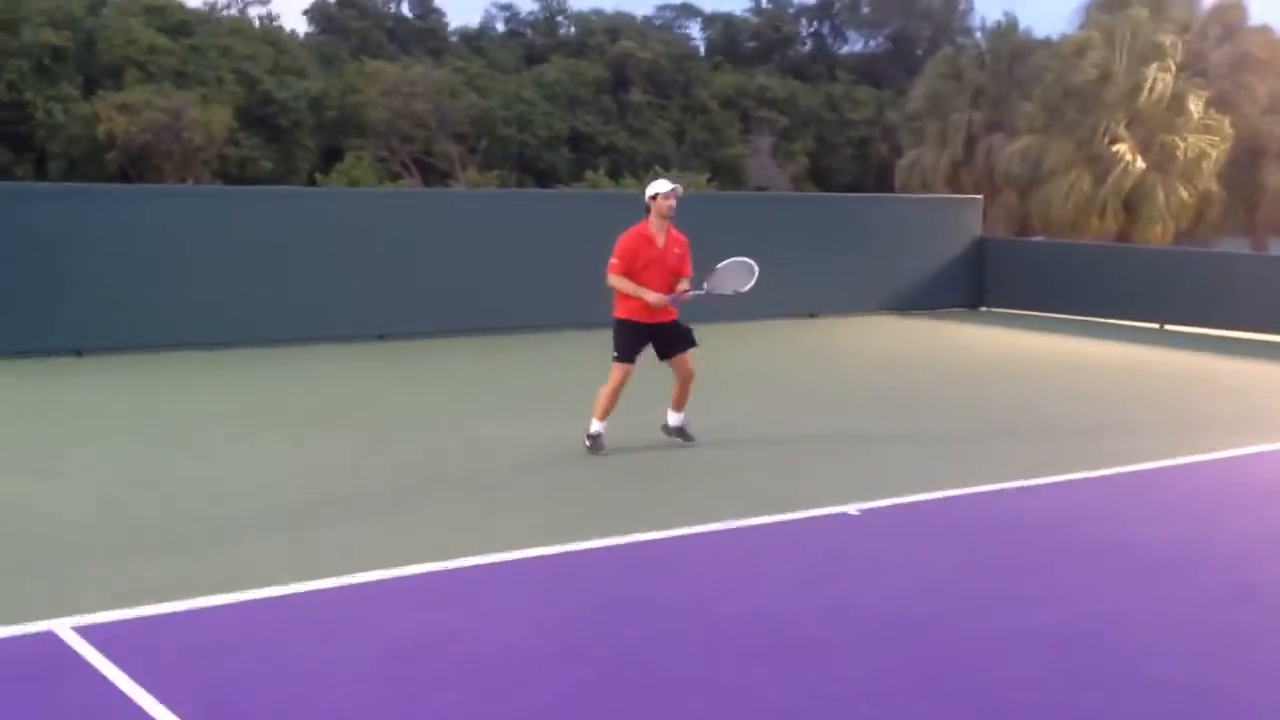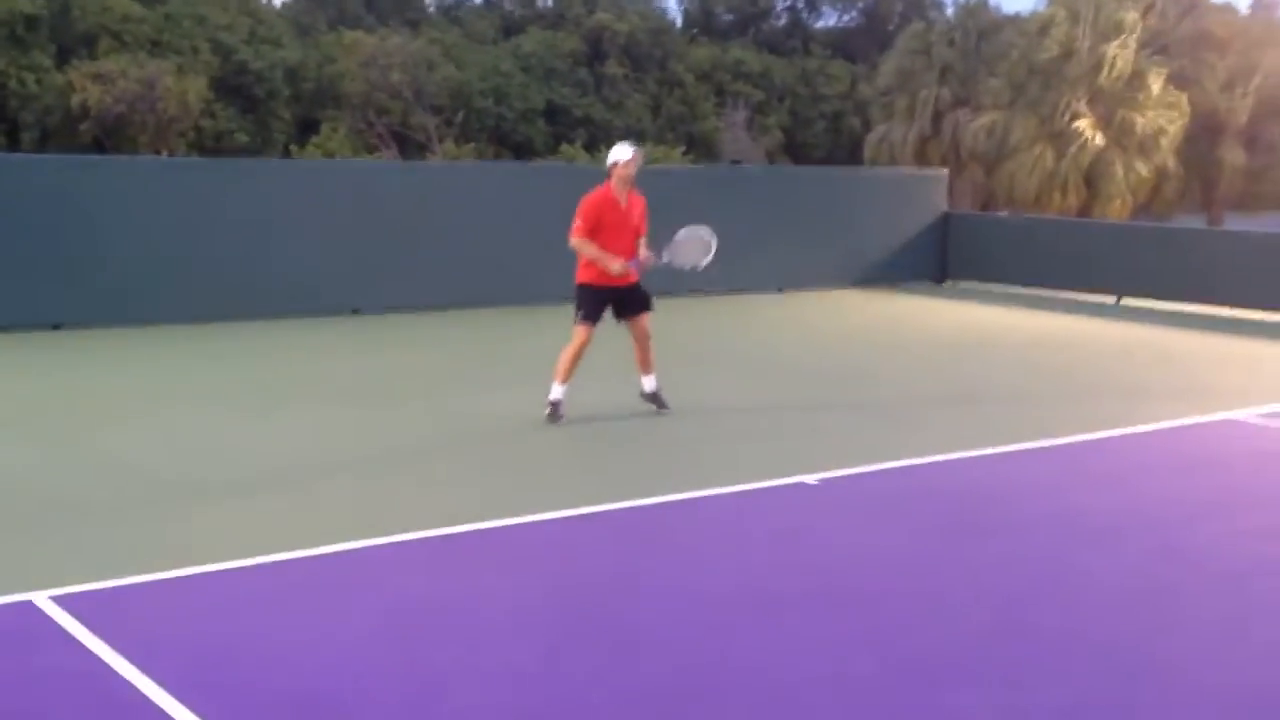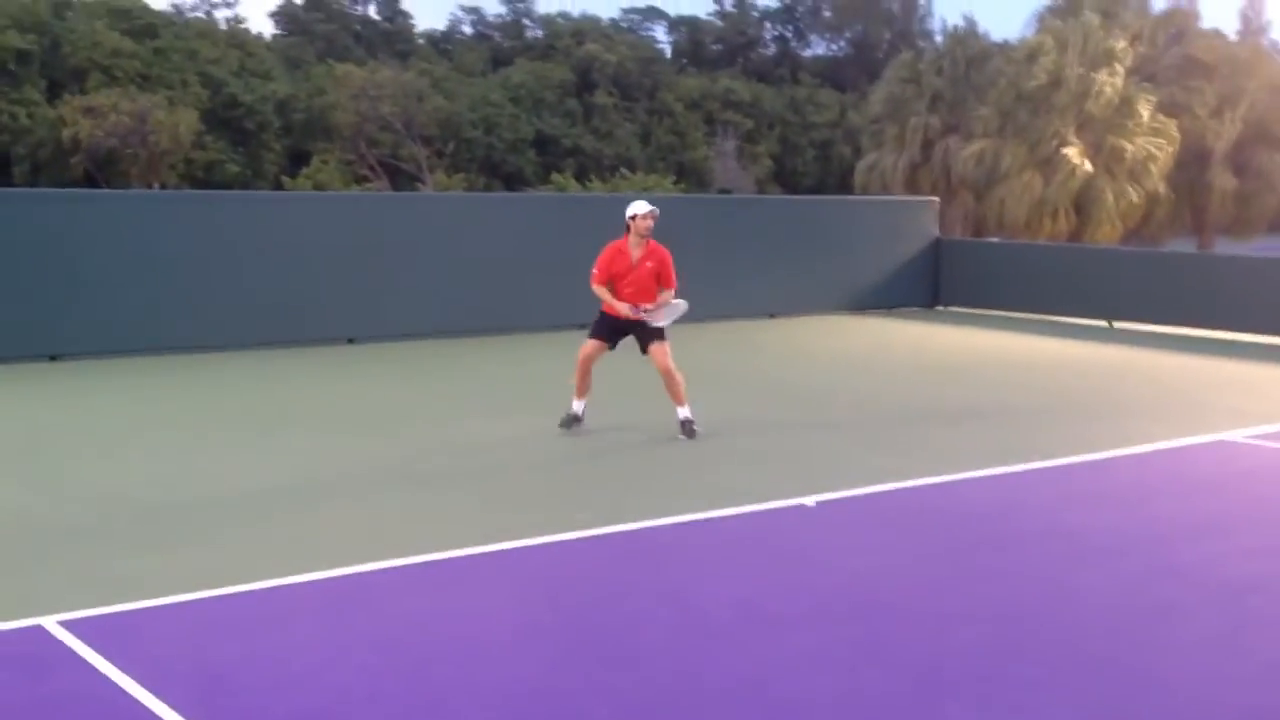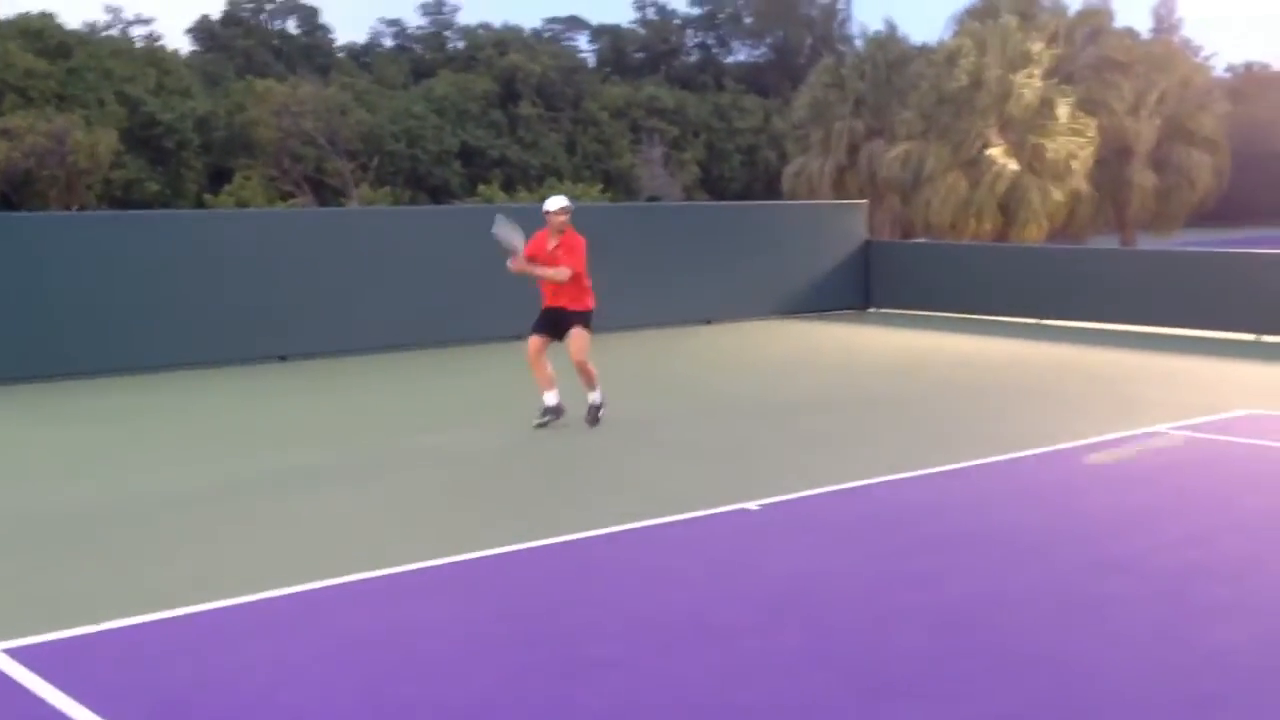
dt=0.4s
person 1, frame 1
left shoulder: (680, 241)
right shoulder: (630, 238)
left elbow: (683, 277)
right elbow: (613, 278)
left wrist: (682, 286)
right wrist: (645, 295)
left hip: (666, 318)
right hip: (632, 318)
left knee: (686, 372)
right knee: (618, 378)
left ankle: (674, 422)
right ankle: (595, 430)
person 1, frame 2
left shoulder: (639, 202)
right shoulder: (594, 200)
right elbow: (576, 240)
left wrist: (642, 251)
right wrist: (608, 262)
left hip: (626, 281)
right hip: (593, 281)
left knee: (643, 334)
right knee: (580, 340)
left ankle: (650, 388)
right ankle: (555, 398)
person 1, frame 3
left shoulder: (661, 254)
right shoulder: (611, 251)
left elbow: (670, 290)
right elbow: (598, 284)
left wrist: (652, 306)
right wrist: (617, 305)
right hip: (614, 313)
left knee: (665, 366)
right knee: (585, 356)
left ankle: (685, 416)
right ankle: (577, 410)
person 1, frame 4
left shoulder: (576, 243)
right shoulder: (538, 238)
left elbow: (564, 275)
right elbow: (526, 260)
left wrist: (529, 269)
right wrist: (520, 262)
left hip: (579, 306)
right hip: (553, 306)
left knee: (579, 358)
right knee: (534, 349)
left ankle: (595, 400)
right ankle: (552, 405)
